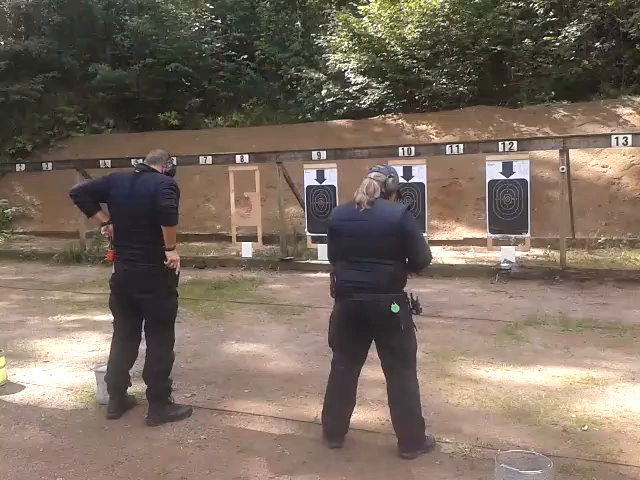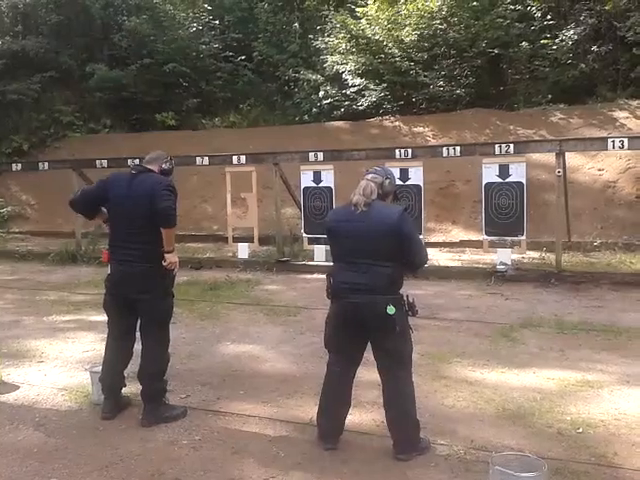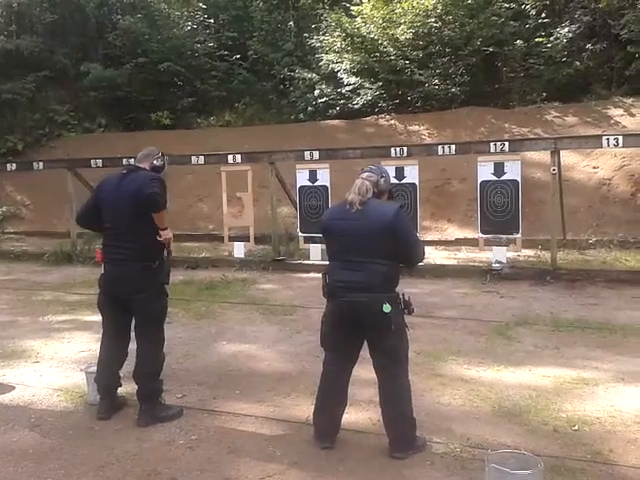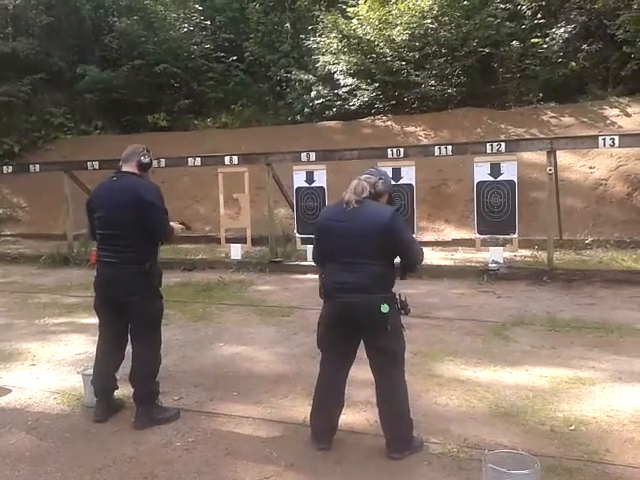
dt=0.4s
person 1, frame 1
left shoulder: (338, 215)
right shoulder: (399, 214)
right elbow: (422, 259)
left hip: (348, 302)
right hip: (388, 304)
left knee: (343, 367)
right knee: (401, 371)
left ankle: (333, 432)
right ankle: (411, 441)
person 1, frame 2
left shoulder: (335, 217)
right shoulder: (396, 216)
right elbow: (418, 259)
left hip: (344, 303)
right hip: (384, 305)
left knee: (339, 368)
right knee: (396, 373)
left ankle: (328, 434)
right ankle: (406, 443)
person 1, frame 3
left shoulder: (331, 215)
right shoulder: (392, 213)
right elbow: (415, 255)
left hip: (340, 302)
right hip: (380, 303)
left knee: (335, 367)
right knee: (392, 371)
left ankle: (324, 433)
right ankle: (402, 441)
person 1, frame 4
left shoulder: (327, 215)
right shoulder: (387, 216)
left elbow: (319, 258)
right elbow: (414, 255)
right wrist: (402, 268)
left hip: (337, 303)
right hip: (376, 305)
left knee: (332, 367)
right knee: (389, 372)
left ankle: (321, 434)
right ankle: (399, 442)
person 2, frame 1
left shoulder: (116, 181)
right shoulder: (164, 184)
left elbow: (78, 193)
right elbow: (167, 213)
left wrist: (105, 221)
right wrist: (170, 248)
left hip: (123, 272)
right hip: (155, 274)
left knee: (123, 335)
right knee: (159, 340)
left ankle: (116, 399)
right ankle: (159, 406)
person 2, frame 2
left shoulder: (114, 181)
right shoulder: (161, 184)
left elbow: (77, 202)
right elbow: (166, 215)
left wrist: (107, 216)
right wrist: (169, 250)
left hip: (118, 272)
right hip: (151, 274)
left knee: (118, 335)
right knee: (155, 341)
left ankle: (111, 400)
right ankle: (154, 407)
person 2, frame 3
left shoulder: (107, 184)
right shoulder: (151, 180)
left elbow: (83, 219)
right elbow: (153, 199)
right wrist: (163, 228)
left hip: (112, 271)
right hip: (144, 273)
left knee: (113, 335)
right knee: (149, 339)
left ankle: (106, 400)
right ankle: (150, 406)
person 2, frame 4
left shoulder: (99, 191)
right shoulder: (146, 189)
left elbow: (94, 232)
right elbow: (161, 233)
right wrist: (173, 229)
left hip: (105, 274)
right hip: (138, 277)
left knee: (109, 337)
right knee: (146, 342)
left ankle: (103, 402)
right ankle: (147, 409)
